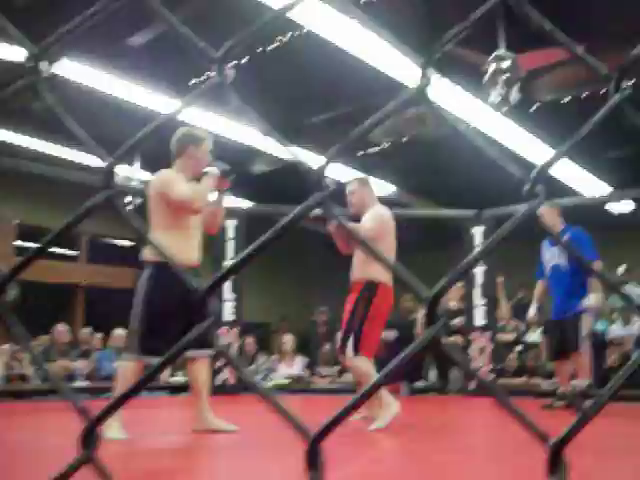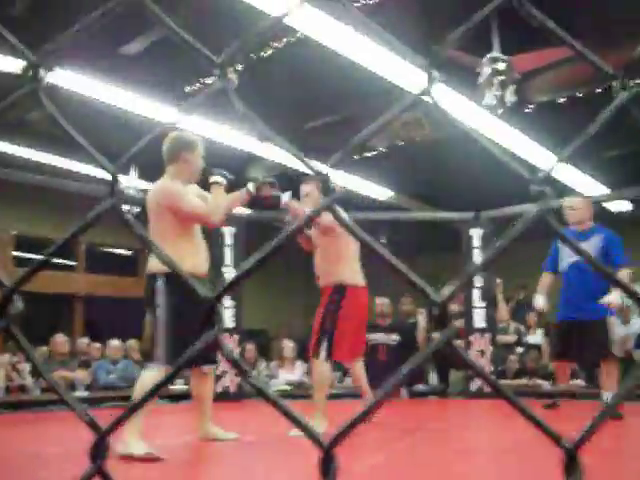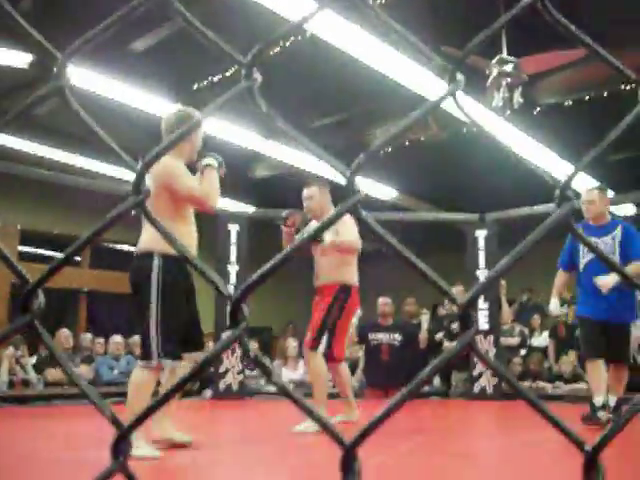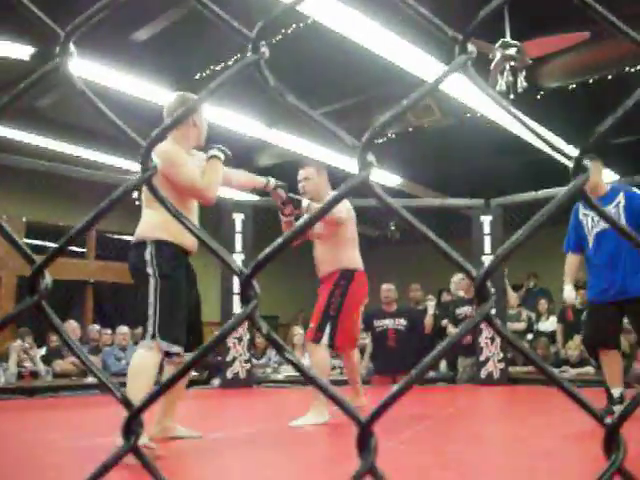
dt=0.4s
person 1, frame 1
left shoulder: (192, 187)
right shoulder: (165, 178)
left elbow: (212, 227)
right elbow: (194, 204)
left wrist: (220, 191)
right wrist: (210, 176)
right hip: (160, 272)
left knee: (200, 346)
right knee: (141, 350)
left ankle: (203, 416)
right ankle: (112, 419)
person 1, frame 2
left shoulder: (187, 190)
right shoulder: (166, 188)
left elbow: (220, 208)
right elbow: (212, 216)
left wrist: (251, 191)
right wrist: (218, 182)
left hip: (190, 284)
right hip: (170, 282)
left knee: (204, 359)
right knee: (165, 359)
left ankle: (206, 426)
right ankle: (128, 435)
person 1, frame 3
left shoulder: (171, 168)
right shoulder: (167, 165)
left elbow: (190, 200)
right elbow: (207, 202)
left wrist: (202, 174)
right wrist: (210, 168)
left hip: (172, 266)
right hip: (160, 264)
left knee: (187, 350)
right knee: (156, 354)
left ankle: (162, 425)
right ankle: (130, 438)
person 1, frame 4
left shoulder: (189, 157)
right shoulder: (167, 151)
left elbow: (226, 177)
right elbow: (206, 191)
left wrist: (265, 182)
right wrist: (215, 157)
left hip: (178, 257)
right hip: (159, 252)
left knee: (183, 344)
right knee: (158, 338)
left ankle: (165, 423)
person 2, frame 1
left shoulder: (378, 213)
right shoulder: (371, 219)
left elbow: (360, 234)
right elbow: (348, 249)
left wrist: (336, 222)
right wrist: (335, 229)
left hip: (370, 291)
right hip: (367, 291)
left knee: (348, 352)
right knee: (361, 352)
left ankle: (386, 401)
right ankle: (374, 407)
person 2, frame 2
left shoulder: (331, 214)
right shoulder: (328, 218)
left elbow: (317, 220)
right elbow: (311, 246)
left wrist: (286, 201)
right wrist: (301, 231)
left hip: (341, 293)
right hip: (352, 292)
left knee: (320, 354)
right knee: (349, 355)
left ankle: (318, 420)
right ankle: (368, 403)
person 2, frame 3
left shoulder: (342, 220)
right shoulder: (313, 226)
left elbow: (355, 246)
left wrist: (326, 239)
right wrist: (288, 228)
left hip: (340, 293)
right hip: (324, 295)
left knee: (313, 348)
right knee: (333, 355)
left ankle: (319, 414)
right ankle: (351, 410)
person 2, frame 4
left shoulder: (336, 202)
right shoulder: (315, 207)
left elbow: (338, 218)
left wrist: (303, 204)
right wrist: (287, 215)
left hip: (345, 279)
right hip: (339, 280)
left knee: (317, 340)
right knee: (344, 343)
left ankle: (319, 409)
right ankle: (359, 395)
person 3, frame 1
left shoulder: (576, 235)
right shoulder: (545, 244)
left elbow: (594, 264)
right elbow: (543, 277)
left wrist: (594, 293)
right wrist: (534, 304)
left hip: (579, 304)
right hip: (558, 309)
left knee: (578, 347)
right knee: (558, 354)
left ankle: (583, 390)
right ankle: (564, 394)
person 3, frame 2
left shoulder: (604, 236)
left elbow: (623, 268)
right elbow: (550, 270)
left wrist: (617, 291)
right wrist: (540, 294)
left hip: (598, 310)
right hip: (567, 310)
left knee: (606, 355)
right knee: (560, 355)
left ankle: (609, 400)
person 3, frame 3
right shoulder: (578, 233)
right elbow: (565, 269)
left wrist: (613, 277)
right wrist: (554, 297)
right hip: (589, 308)
left knee: (620, 360)
right knee: (593, 356)
left ankle: (614, 405)
right ankle: (599, 407)
person 3, frame 4
right shoulder: (579, 209)
right elbow: (574, 250)
right wrist: (568, 284)
right hip: (600, 290)
right knee: (605, 345)
right ankle: (616, 398)
